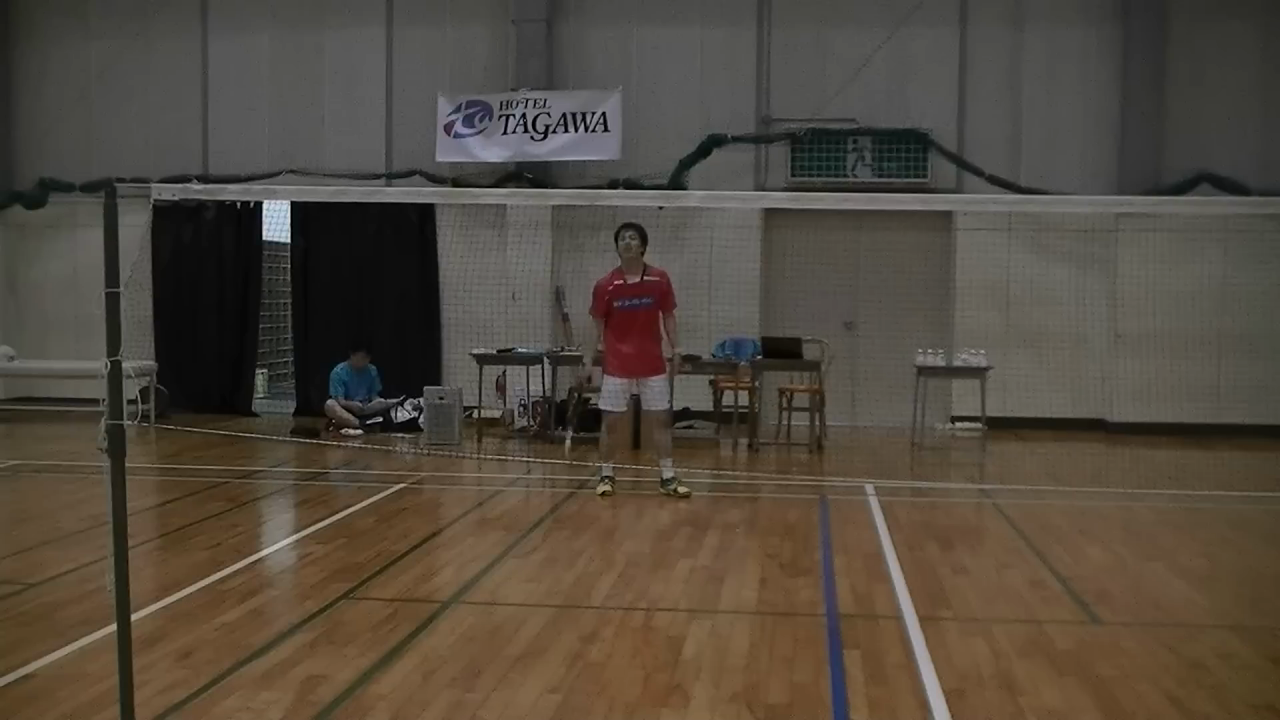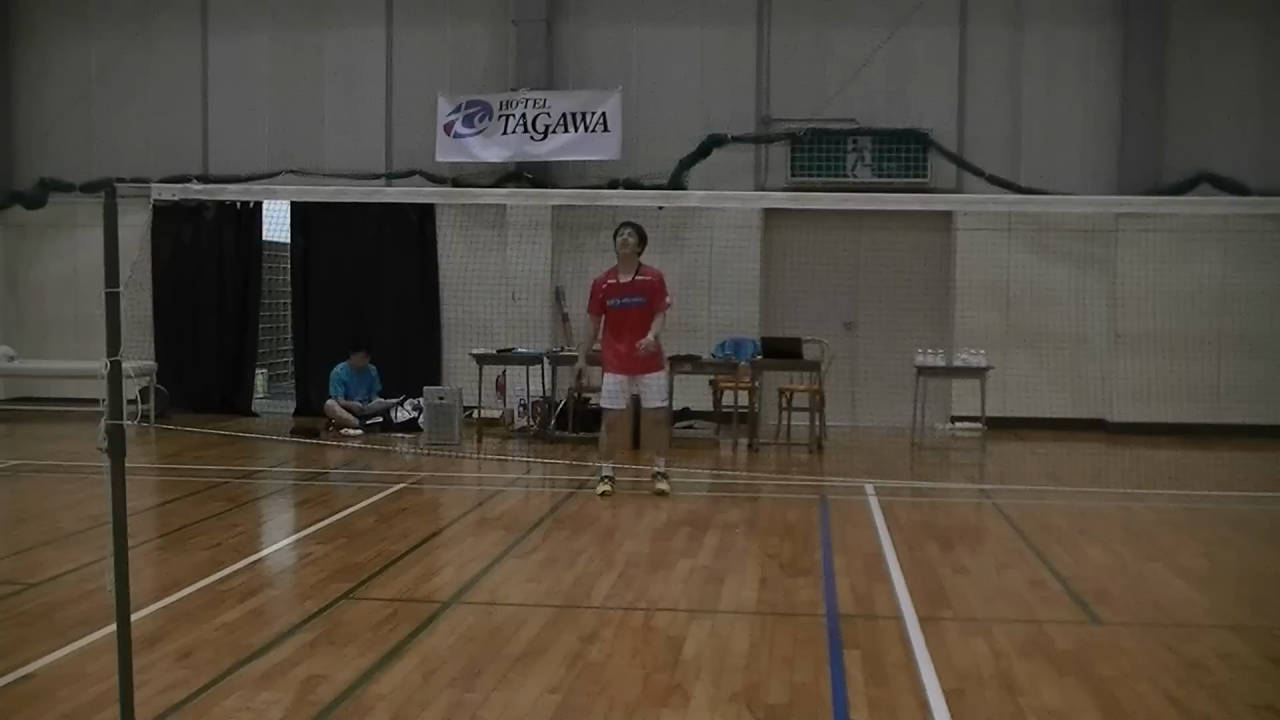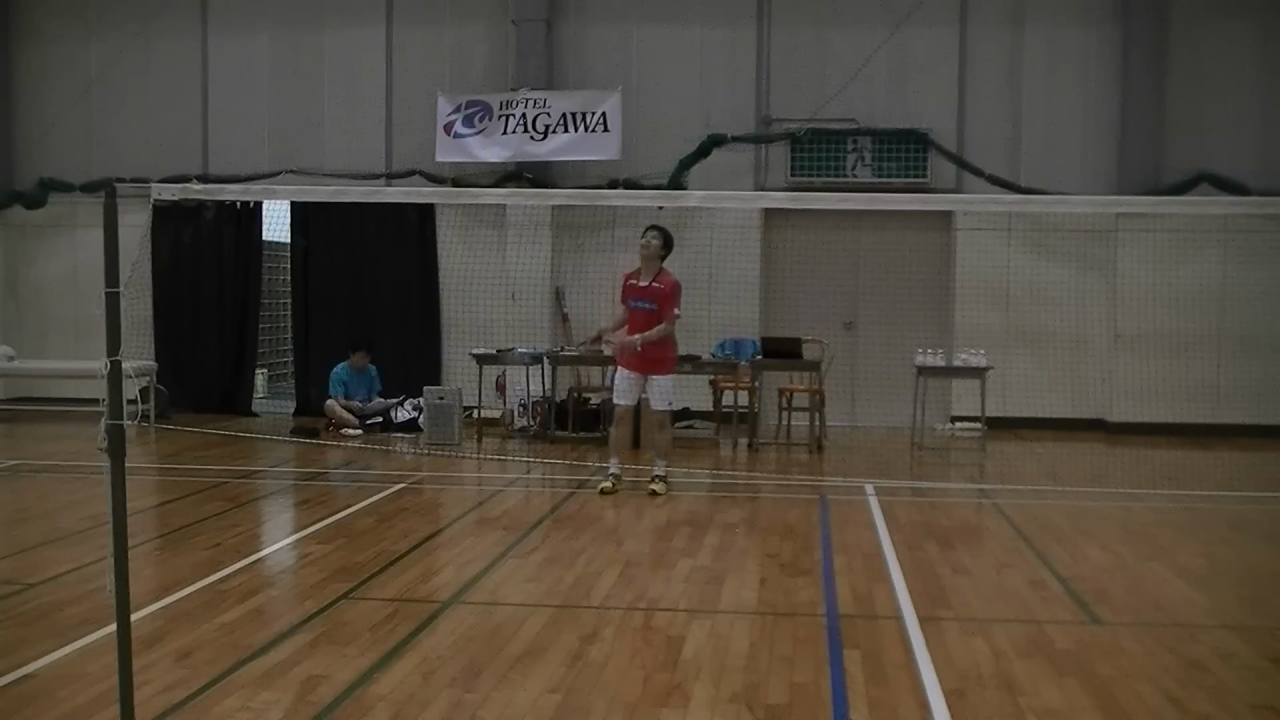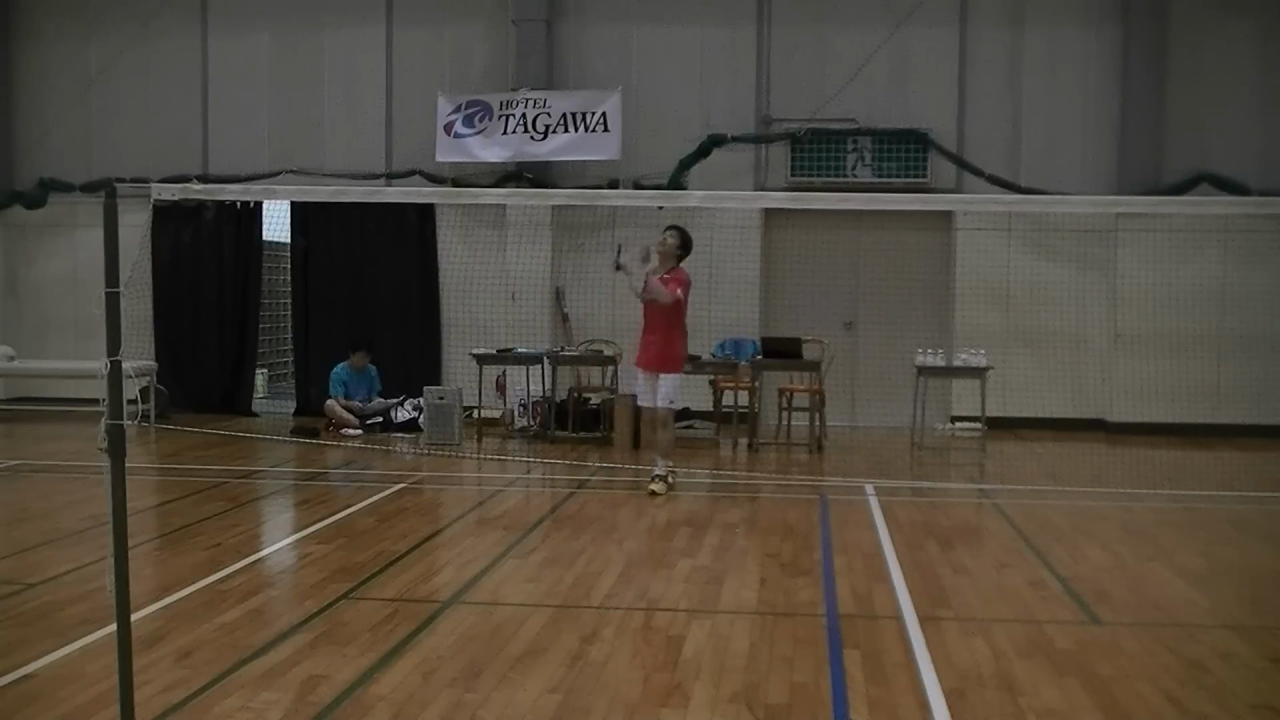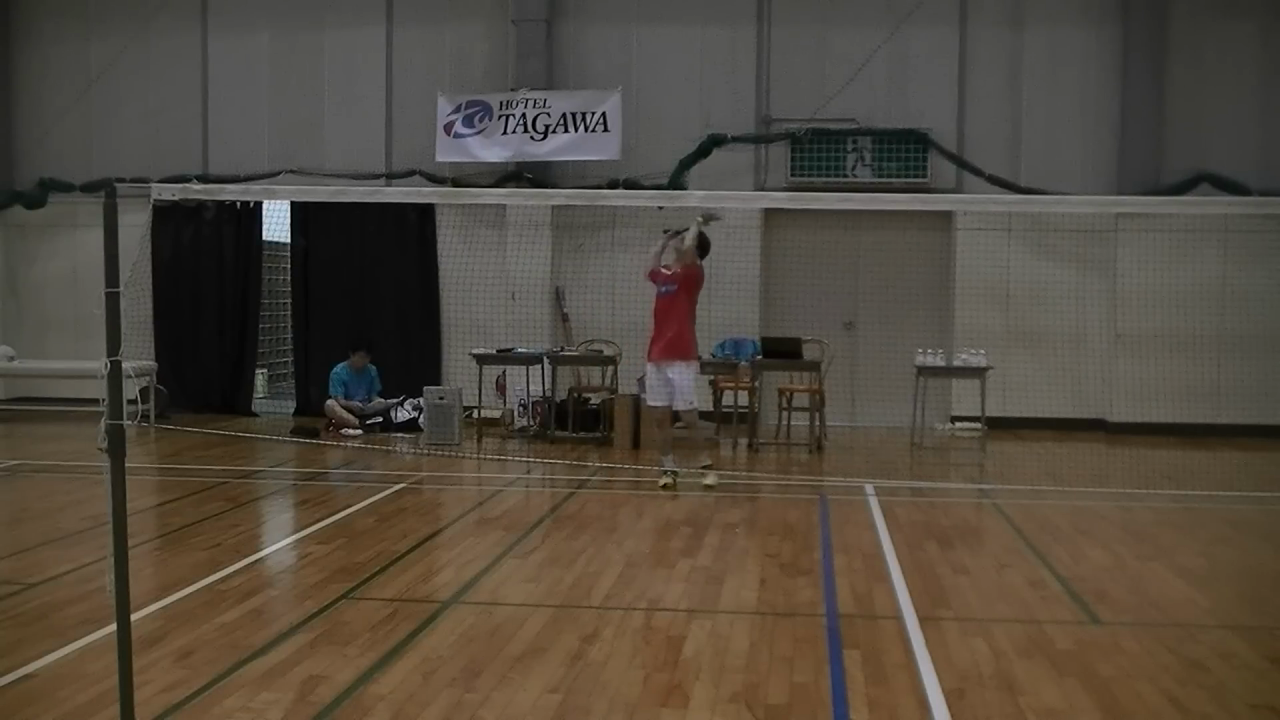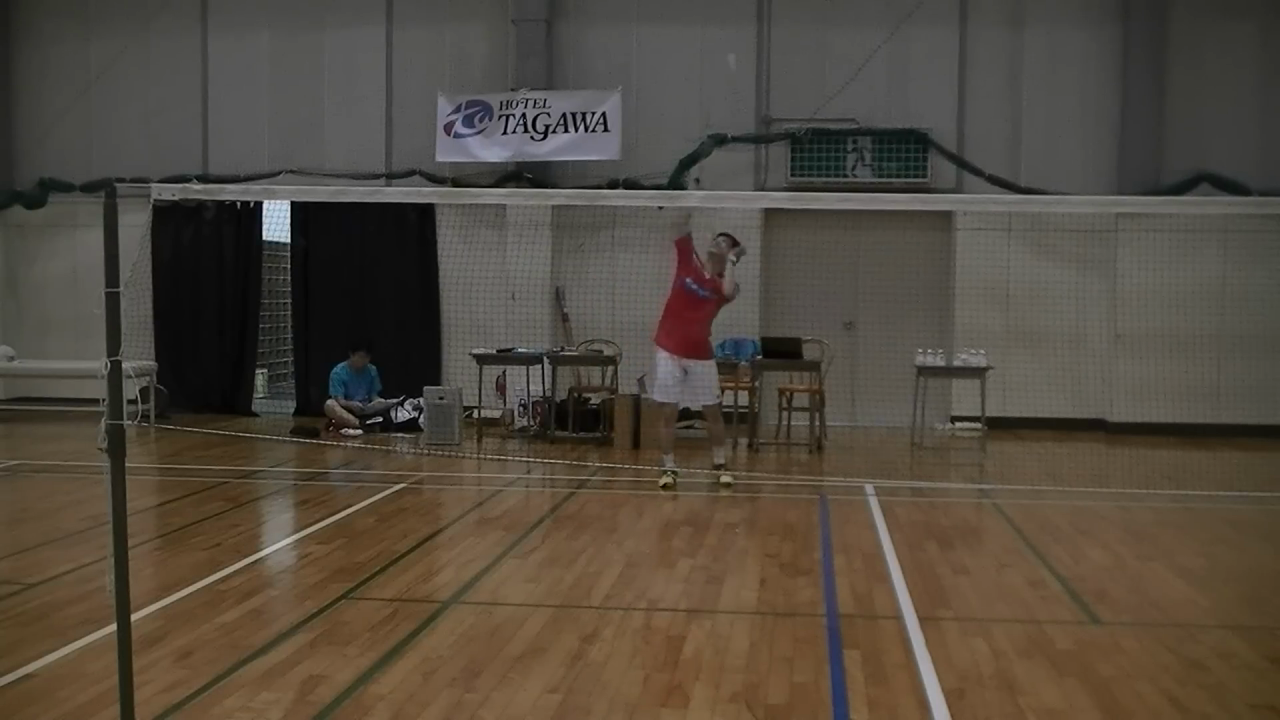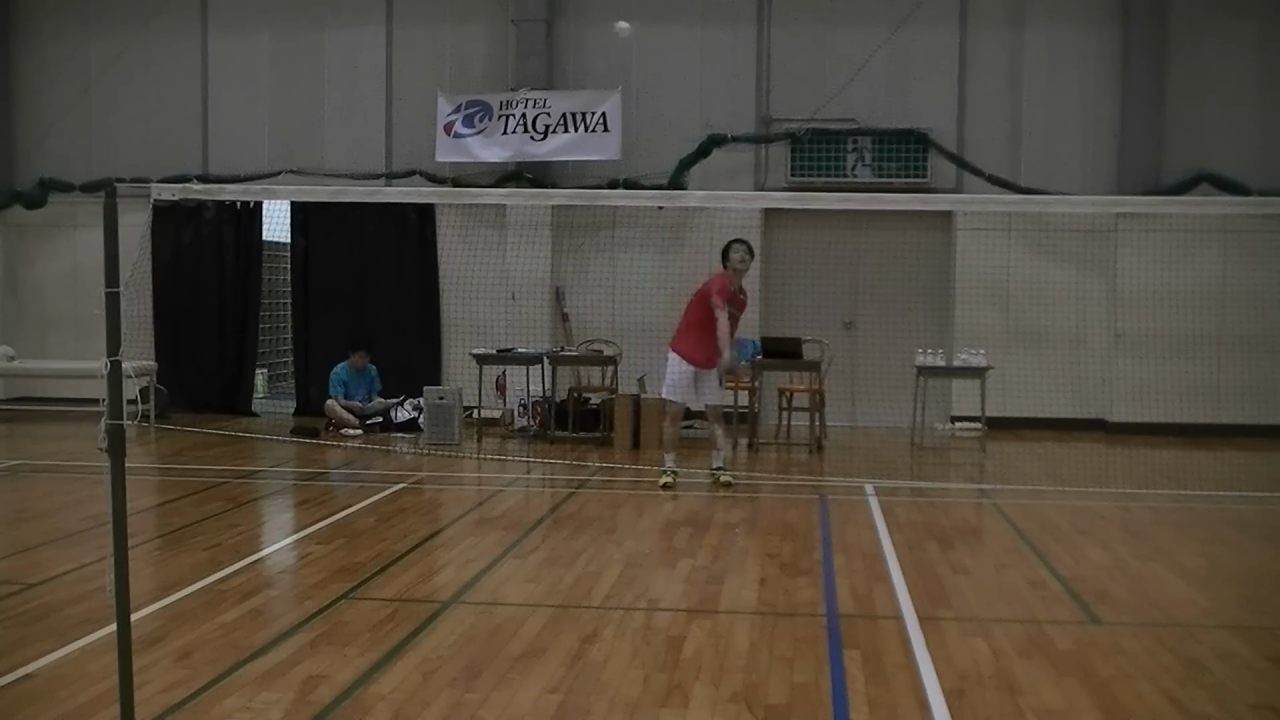
dt=0.3s
person 1, frame 1
left shoulder: (660, 279)
right shoulder: (605, 285)
left elbow: (668, 317)
right elbow: (599, 326)
left wrist: (674, 351)
left hip: (652, 364)
right hip: (617, 365)
left knee: (660, 419)
right knee: (612, 421)
left ankle: (668, 478)
right ankle: (606, 475)
person 1, frame 2
left shoulder: (654, 279)
right shoulder: (602, 283)
left elbow: (660, 316)
right elbow: (594, 323)
left wrist: (652, 337)
right wrist: (582, 357)
left hip: (650, 361)
right hip: (615, 363)
left knee: (657, 417)
right knee: (611, 420)
left ankle: (660, 471)
right ankle: (606, 474)
person 1, frame 3
left shoulder: (670, 285)
right shoulder: (629, 279)
left elbow: (668, 327)
left wrist: (637, 339)
right wrist: (605, 330)
left hip: (660, 362)
right hip: (629, 361)
left knee: (660, 419)
right knee: (620, 415)
left ankle: (659, 474)
right ankle: (613, 472)
person 1, frame 4
left shoulder: (680, 278)
right shoulder: (653, 275)
left elbow: (664, 298)
left wrist: (650, 270)
right wrist: (630, 272)
left hip: (670, 359)
right hip: (647, 356)
left knee: (663, 417)
right knee: (648, 417)
left ankle: (662, 473)
right ankle: (662, 467)
person 1, frame 5
left shoulder: (693, 272)
right shoulder: (662, 273)
left elbow: (687, 251)
right elbow: (651, 272)
left wrist: (697, 226)
right wrist: (667, 240)
left hip: (683, 356)
right hip: (657, 355)
left knee: (688, 415)
right knee: (660, 416)
left ankle: (705, 464)
right ankle: (668, 468)
person 1, frame 6
left shoulder: (727, 285)
right shoulder: (689, 260)
left elbow: (729, 292)
right elbow: (681, 228)
left wrist: (732, 261)
right wrist: (689, 212)
left hip: (701, 354)
right hip: (669, 350)
left knee: (712, 412)
right knee: (668, 413)
left ankle: (720, 465)
right ankle: (669, 468)
person 1, frame 7
left shoulder: (742, 297)
right shoulder: (718, 284)
left elbow: (729, 331)
right elbow: (721, 319)
left wrist: (725, 356)
right wrist: (727, 353)
left hip: (712, 359)
right hip: (684, 354)
left knee: (715, 413)
right knee: (675, 412)
left ankle: (718, 466)
right ankle: (669, 468)
